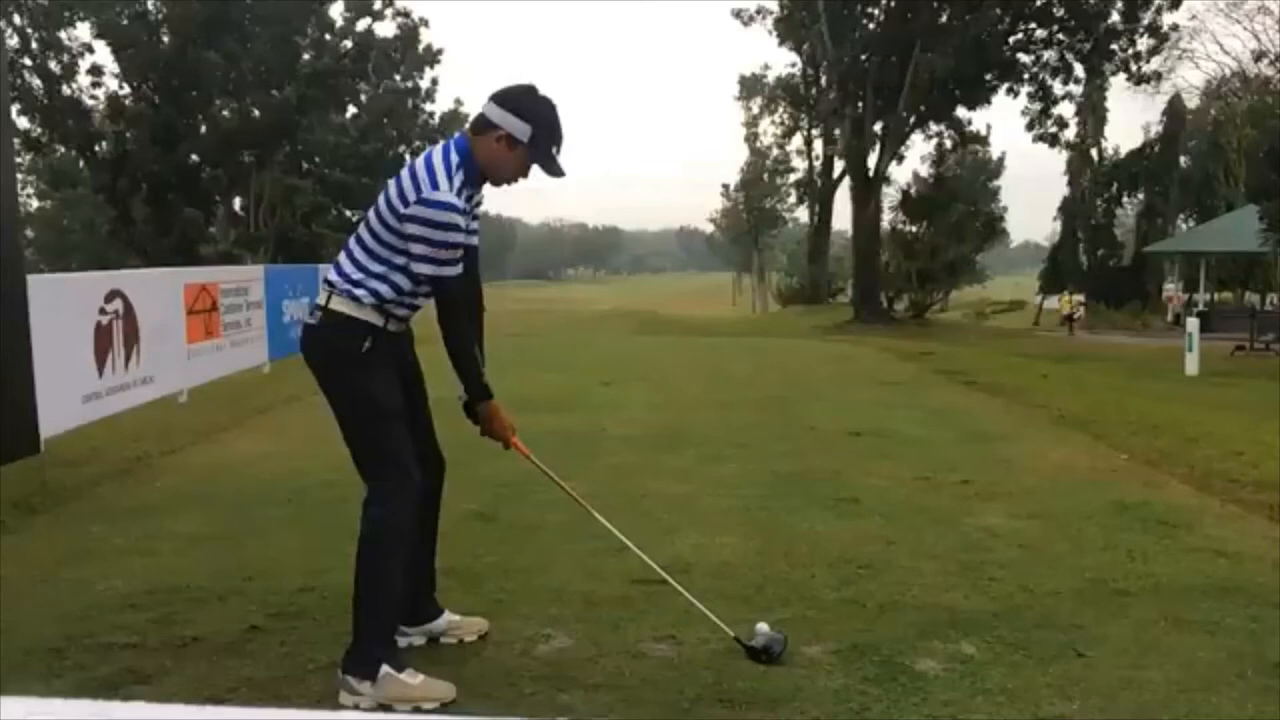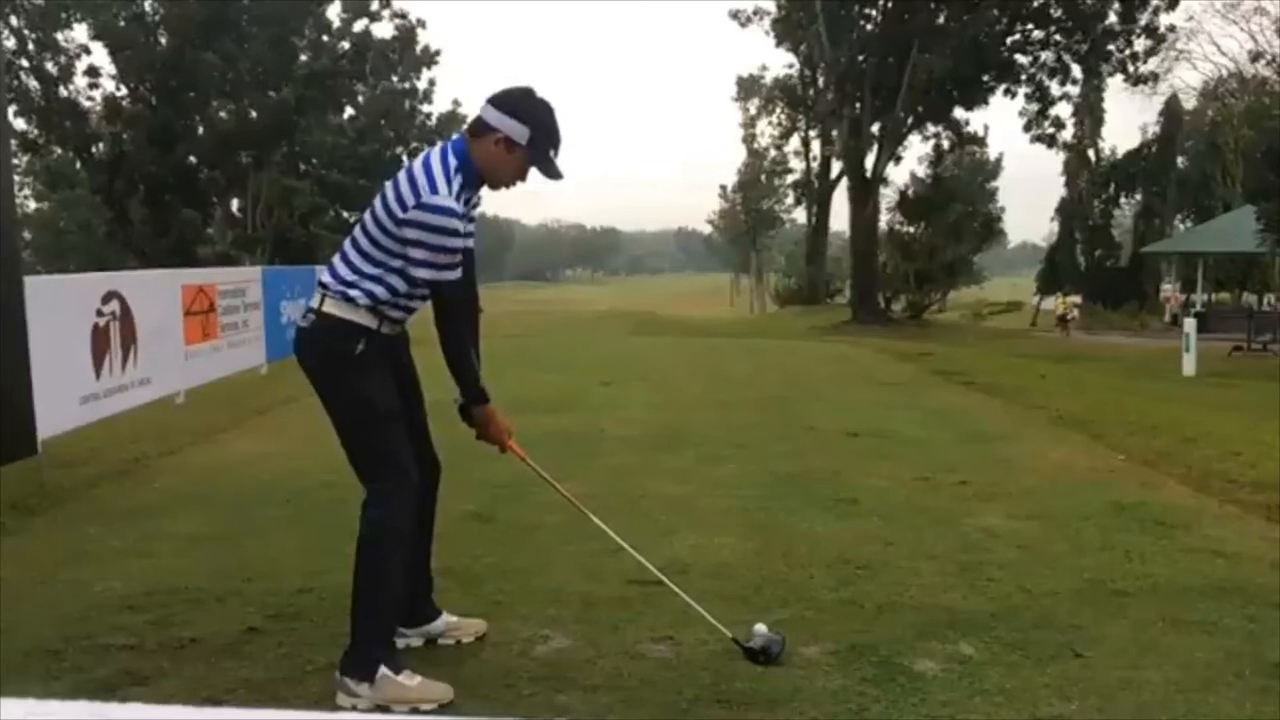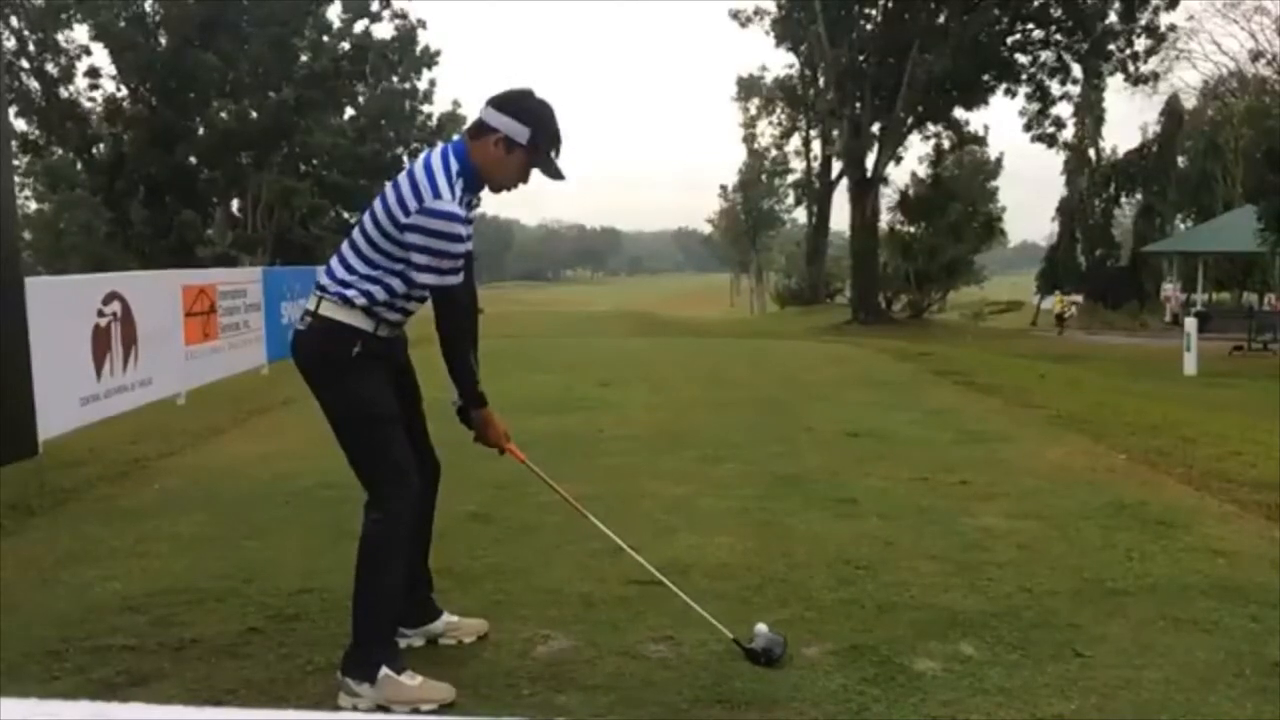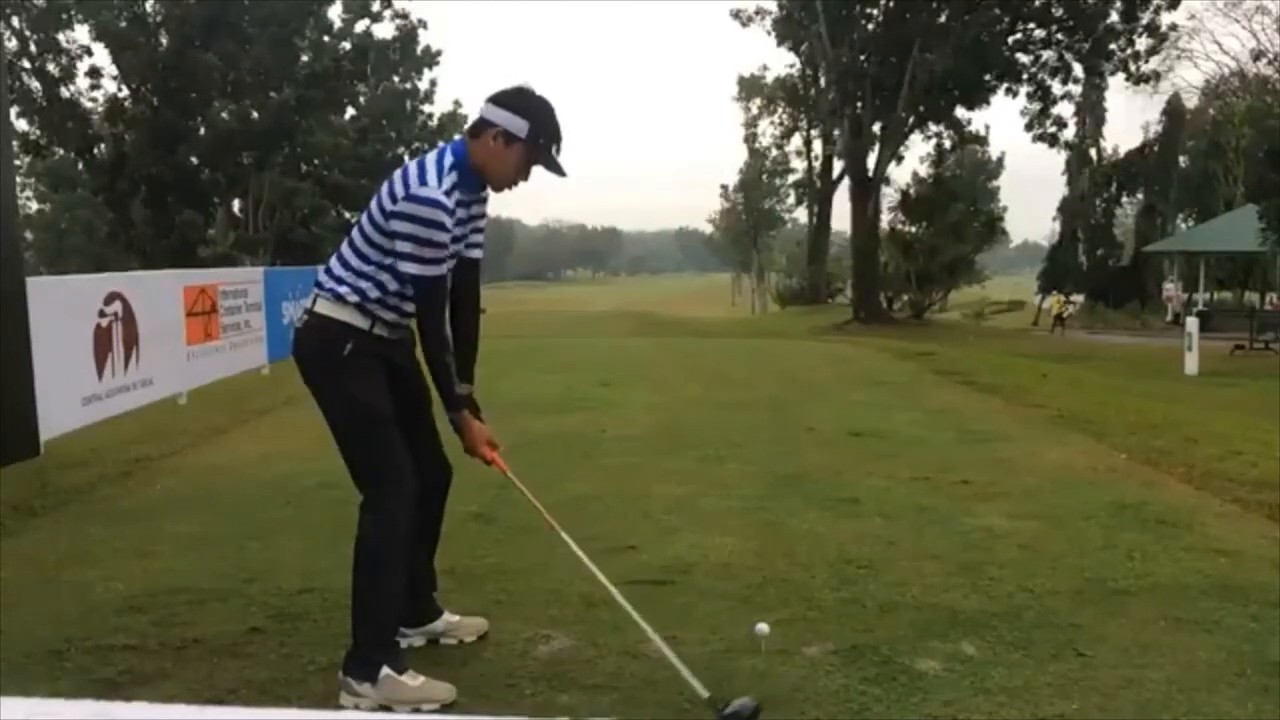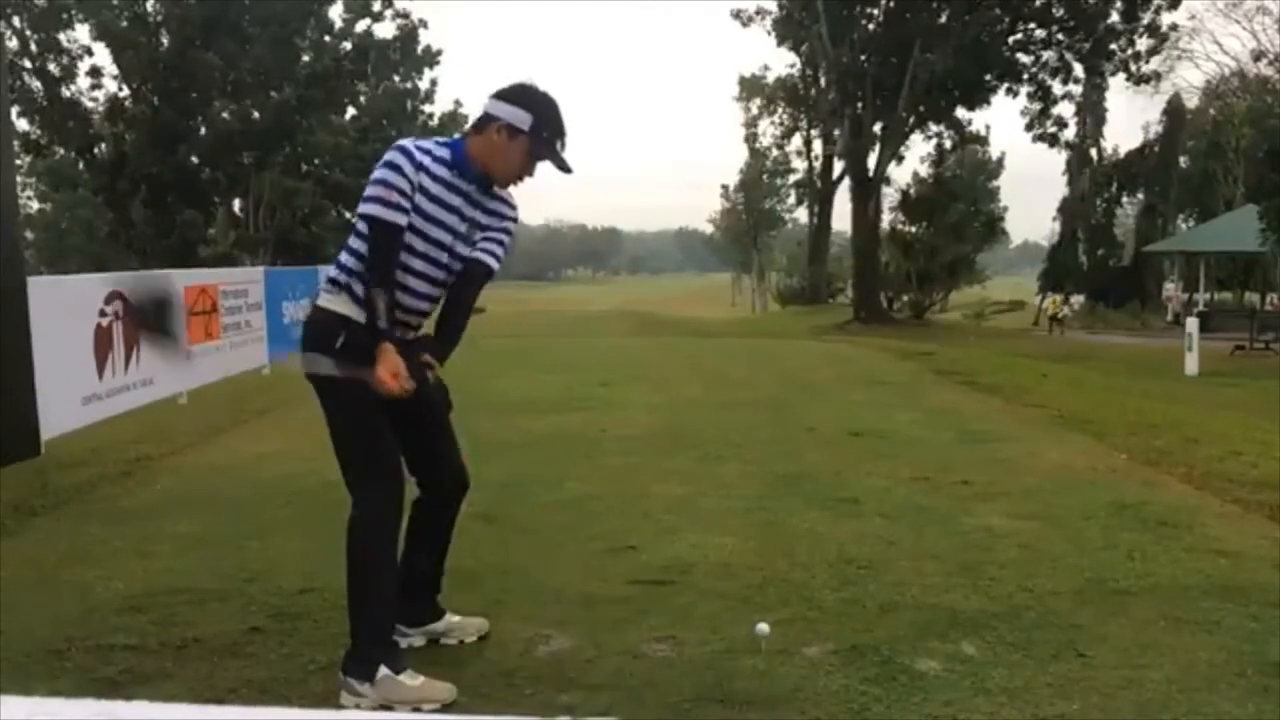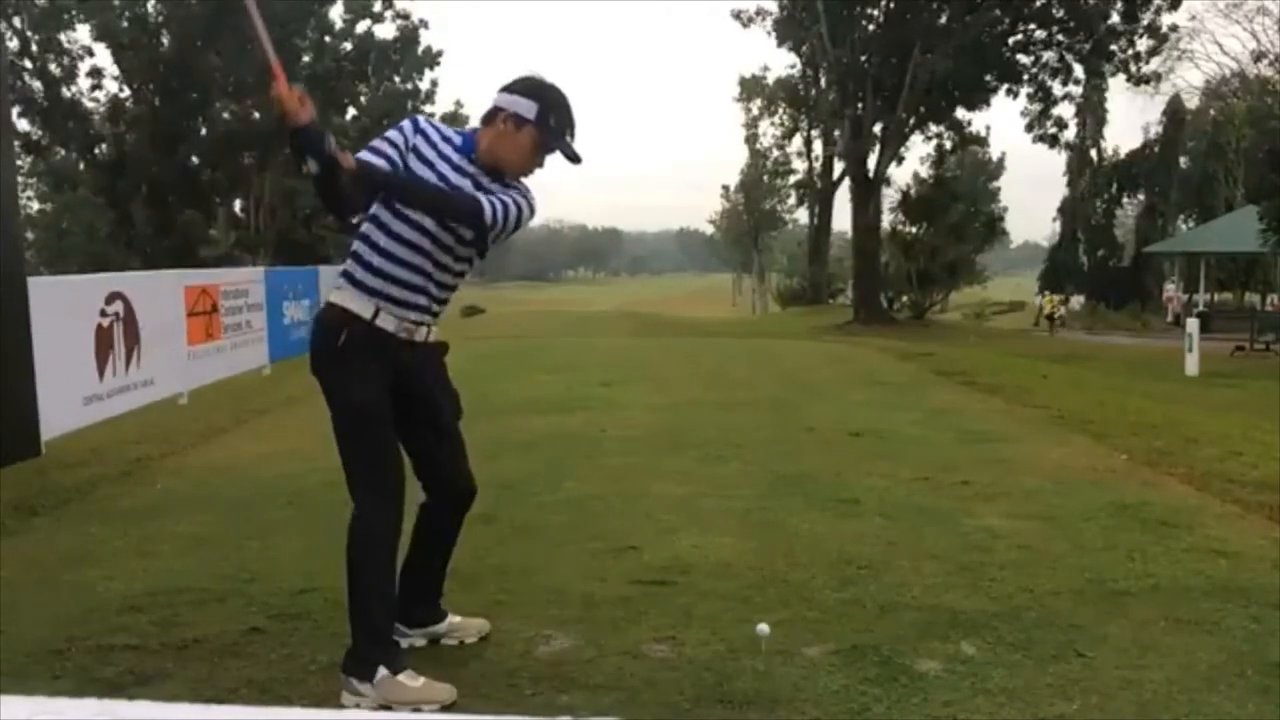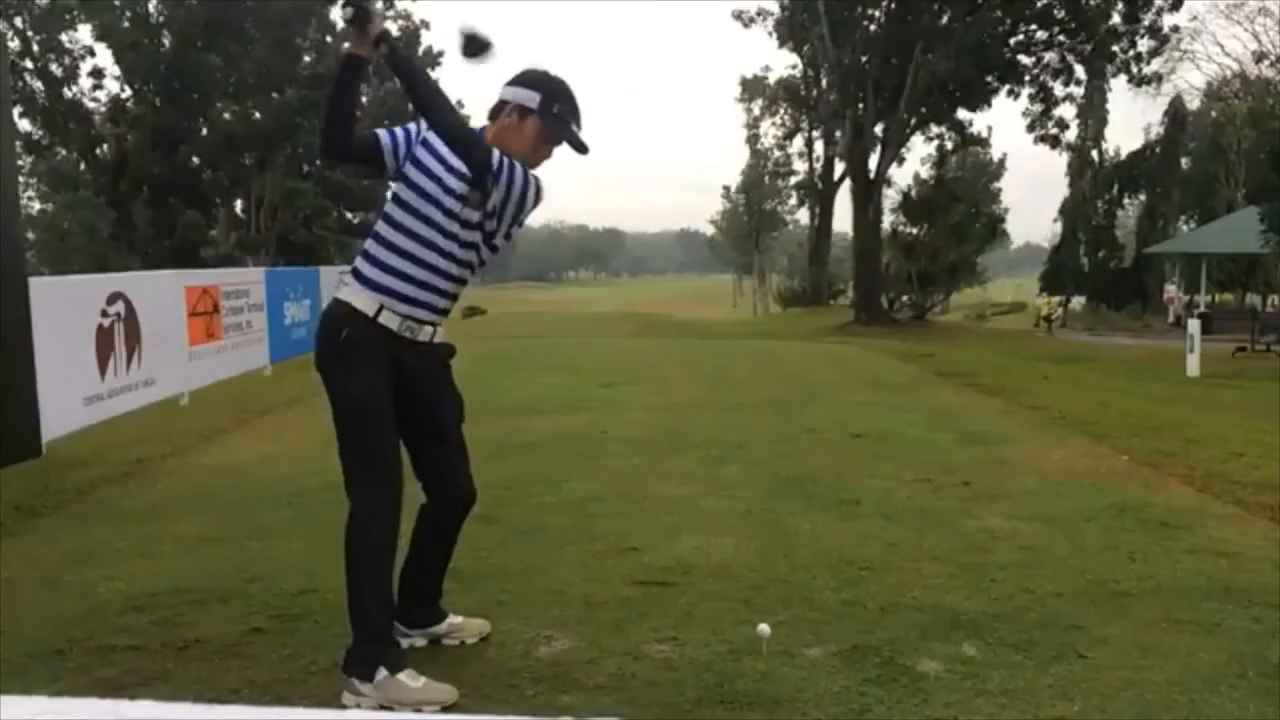
dt=0.7s
person 1, frame 1
left shoulder: (457, 173)
right shoulder: (438, 195)
left elbow: (467, 290)
right elbow: (451, 309)
left wrist: (479, 388)
right wrist: (481, 398)
left hip: (380, 334)
right hip: (348, 338)
left knee: (426, 468)
right knee: (395, 486)
left ankle: (416, 612)
right ankle: (367, 667)
person 1, frame 2
left shoulder: (454, 172)
right shoulder: (438, 199)
left elbow: (464, 296)
right elbow: (448, 310)
left wrist: (474, 391)
right wrist: (477, 401)
left hip: (376, 335)
right hip: (343, 340)
left knee: (422, 471)
right knee: (394, 487)
left ankle: (413, 613)
right ankle: (366, 669)
person 1, frame 3
left shoulder: (452, 171)
right shoulder: (440, 203)
left elbow: (463, 296)
right elbow: (449, 316)
left wrist: (472, 395)
right wrist: (476, 405)
left hip: (373, 336)
right hip: (339, 342)
left knee: (421, 473)
right knee: (395, 490)
left ankle: (413, 612)
right ankle: (367, 670)
person 1, frame 4
left shoulder: (471, 189)
right shoulder: (427, 195)
left elbow: (465, 295)
right elbow: (432, 315)
left wrist: (466, 392)
right wrist: (460, 412)
left hip: (385, 340)
right hip: (340, 341)
left knee: (430, 475)
right knee: (391, 491)
left ankle: (415, 612)
right ankle: (369, 670)
person 1, frame 5
left shoulder: (500, 212)
right shoulder: (410, 161)
left elbow: (463, 294)
right elbow: (378, 263)
left wrist: (427, 364)
right wrist: (383, 348)
left hip: (406, 344)
right hip: (346, 336)
left knee: (446, 479)
right knee: (380, 489)
left ankle: (415, 612)
right ankle: (368, 668)
person 1, frame 6
left shoulder: (516, 204)
right shoulder: (418, 134)
left elbow: (445, 207)
right elbow: (345, 202)
left wrist: (349, 161)
right wrist: (314, 146)
left hip: (414, 347)
right hip: (353, 335)
left knee: (453, 486)
right knee: (381, 494)
left ankle: (416, 614)
right ankle: (369, 669)
person 1, frame 7
left shoulder: (522, 188)
right shoulder: (424, 141)
left elbow: (453, 131)
right elbow: (337, 145)
left wrist: (386, 45)
right wrist: (356, 55)
left hip: (420, 348)
right hip: (358, 333)
left knee: (452, 489)
right knee: (378, 493)
left ankle: (417, 613)
right ankle: (370, 667)
